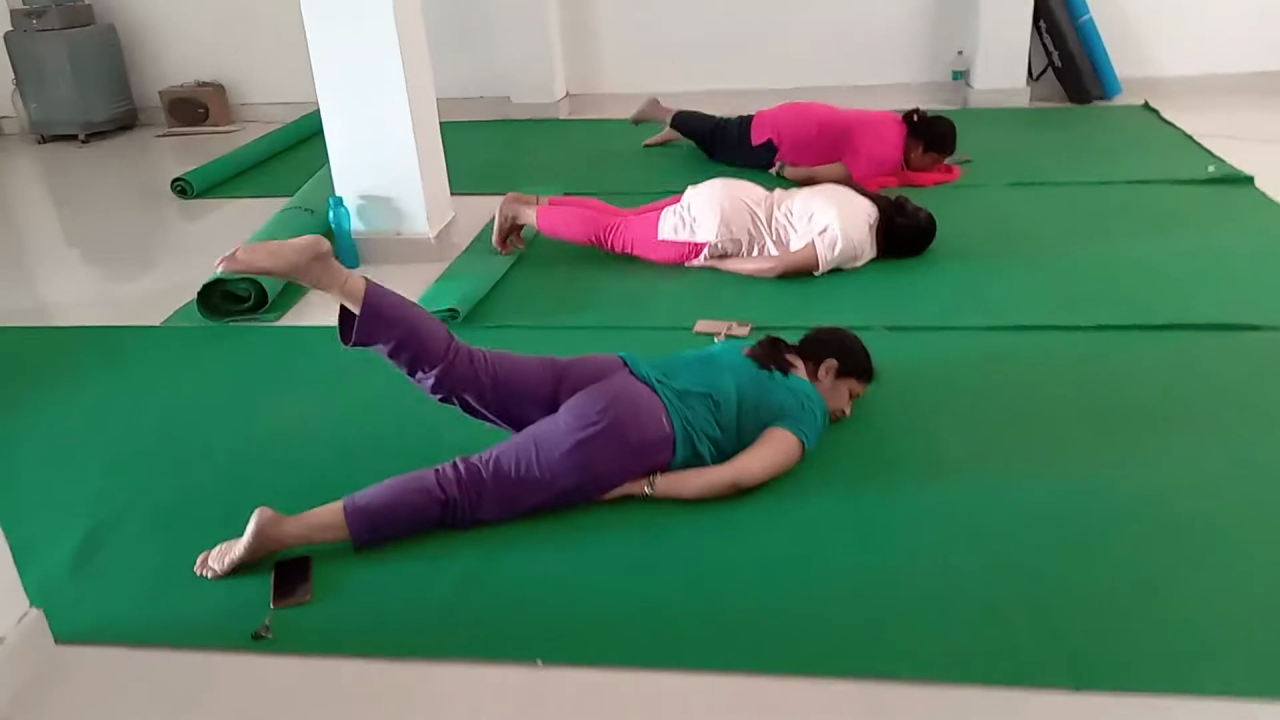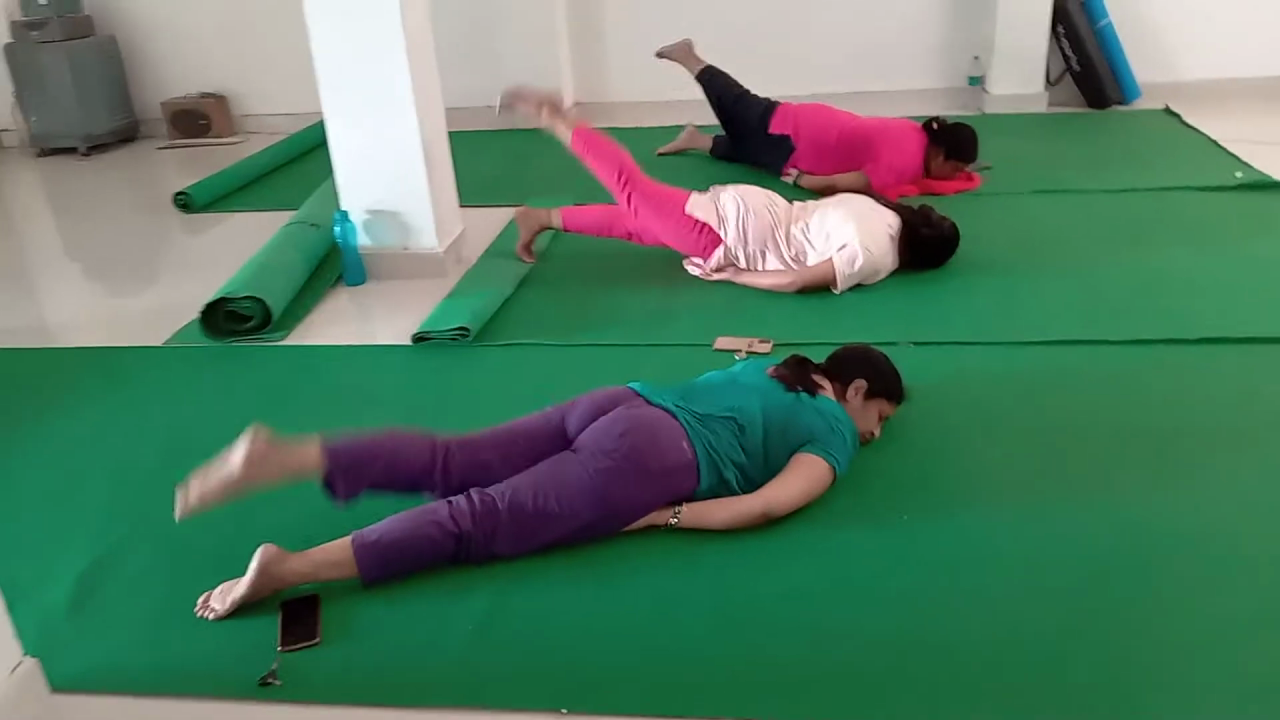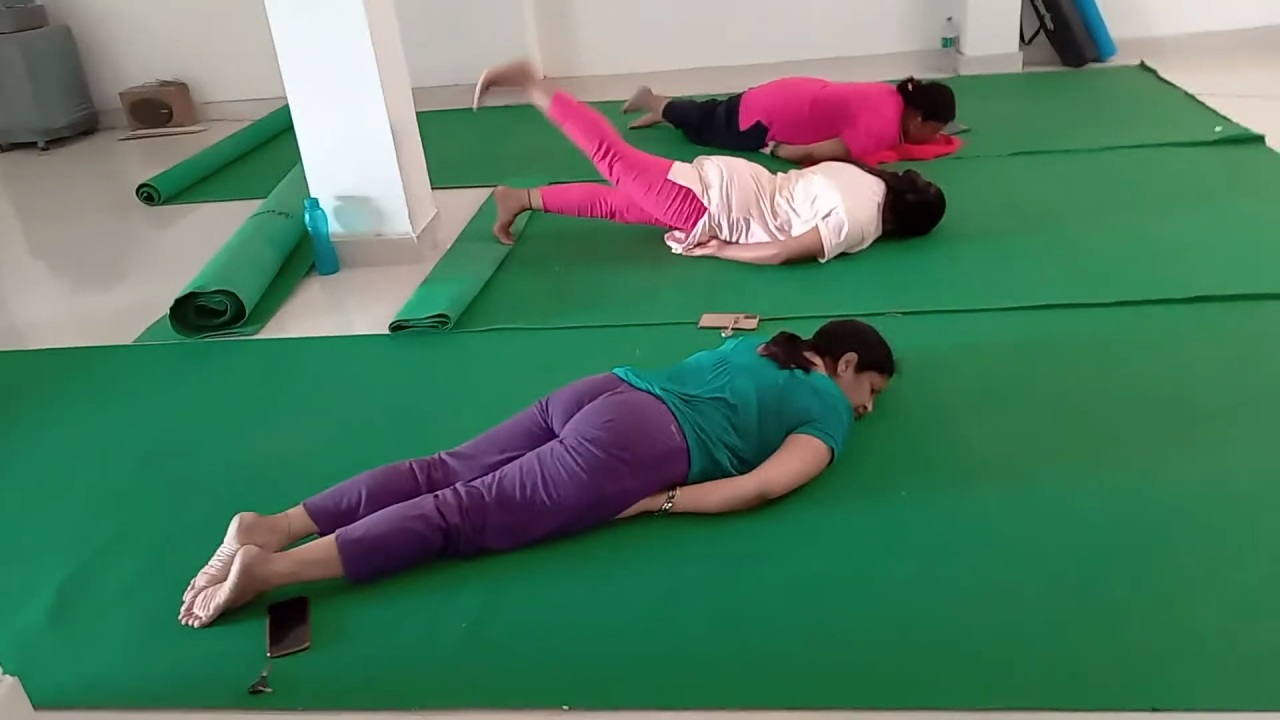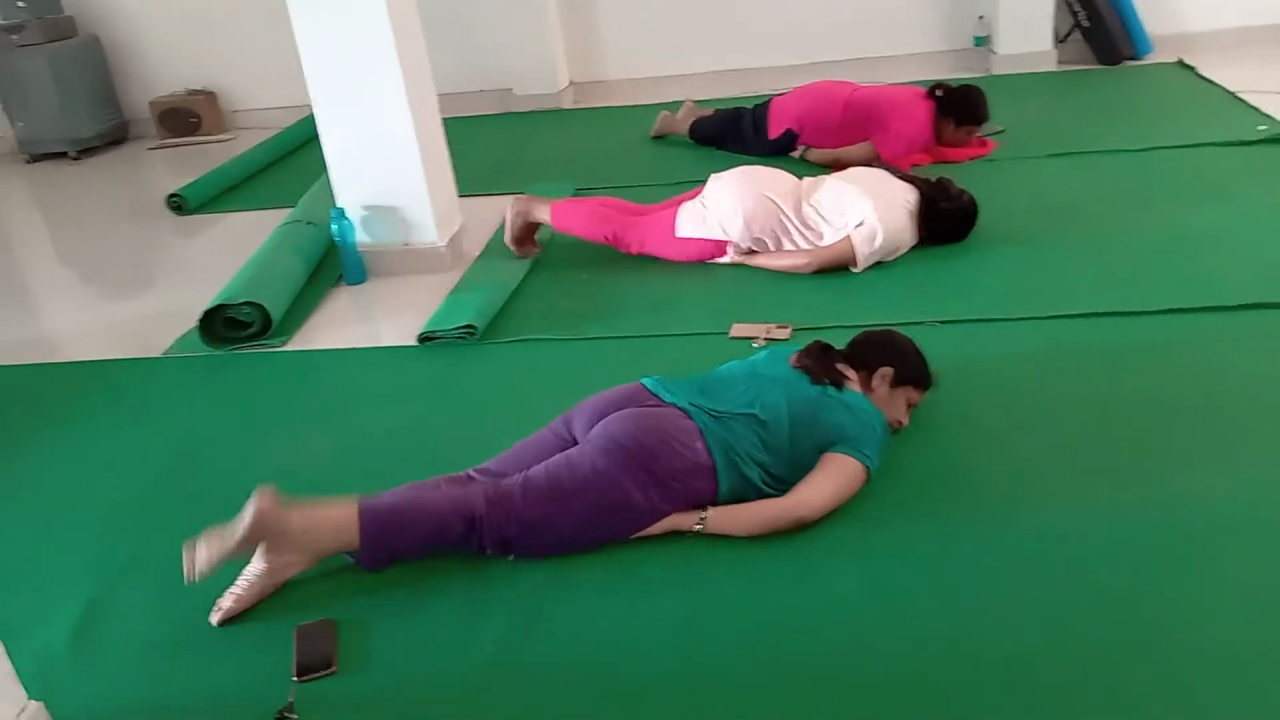
dt=0.4s
person 1, frame 1
left shoulder: (750, 349)
right shoulder: (804, 413)
right elbow: (741, 474)
right wrist: (643, 486)
left hip: (604, 375)
right hip: (626, 430)
left knee: (452, 370)
right knee: (464, 488)
left ankle: (326, 268)
right ankle: (283, 531)
person 1, frame 2
left shoulder: (779, 369)
right shoulder: (833, 434)
right elbow: (766, 505)
right wrist: (668, 515)
left hip: (621, 404)
right hip: (650, 459)
left knee: (446, 465)
right knee: (478, 521)
left ankle: (279, 454)
right ankle: (288, 567)
person 1, frame 3
left shoulder: (766, 345)
right shoulder: (828, 411)
right elbow: (763, 485)
right wrist: (662, 502)
left hip: (599, 391)
right hip: (634, 444)
left knee: (441, 474)
right knee: (465, 515)
left ankle: (271, 526)
right ankle: (270, 567)
person 1, frame 4
left shoulder: (795, 358)
right shoulder: (862, 430)
right elbow: (796, 510)
right wrist: (689, 519)
left hip: (624, 402)
right hip: (658, 456)
left knee: (470, 486)
right knee: (487, 515)
left ankle: (290, 544)
right ankle: (288, 522)
person 2, frame 1
left shoulder: (858, 199)
right shoulder: (854, 242)
right elbow: (778, 267)
right wrist: (717, 264)
left hip: (729, 196)
right hip: (714, 227)
left knee: (620, 217)
right knee: (614, 233)
left ankle: (530, 201)
right ankle: (520, 213)
person 2, frame 2
left shoulder: (879, 209)
right shoulder: (874, 257)
right elbow: (798, 282)
right wrist: (733, 276)
left hip: (754, 207)
right hip: (736, 230)
left knee: (632, 224)
right knee: (633, 193)
left ankle: (544, 219)
right ankle: (553, 115)
person 2, frame 3
left shoulder: (865, 176)
right shoulder: (858, 224)
right elbow: (782, 254)
right wrist: (718, 250)
left hip: (736, 181)
right hip: (715, 202)
left knee: (611, 201)
right knee: (612, 157)
left ankle: (522, 198)
right ankle: (530, 84)
person 2, frame 4
left shoulder: (894, 180)
right shoulder: (892, 232)
right elbow: (813, 261)
right wrist: (749, 259)
left hip: (760, 185)
right hip: (742, 224)
left knee: (641, 215)
right knee: (630, 233)
left ankle: (541, 210)
right ankle: (533, 210)
person 3, frame 1
left shoulder: (900, 125)
right shoulder: (885, 156)
right elbow: (816, 176)
right wrist: (782, 171)
left hip: (802, 121)
right hip: (778, 136)
right knee: (718, 136)
left ankle: (676, 129)
right ankle: (660, 112)
person 3, frame 2
left shoulder: (919, 134)
right shoulder: (904, 166)
right elbow: (834, 185)
right wrist: (797, 179)
left hip: (813, 126)
right hip: (790, 135)
left knee: (744, 147)
right knee: (736, 105)
left ankle: (697, 140)
right ankle: (688, 58)
person 3, frame 3
left shoulder: (897, 96)
right shoulder: (882, 130)
right elbow: (814, 154)
right wrist: (774, 150)
left hip: (794, 96)
right hip: (768, 116)
left knee: (713, 119)
right knee: (707, 124)
left ankle: (662, 110)
right ankle: (651, 102)
person 3, frame 4
left shoulder: (928, 99)
right shoulder: (914, 133)
right elbow: (842, 158)
right wrist: (803, 154)
left hip: (823, 99)
right hip: (797, 122)
left knee: (743, 124)
right knee: (736, 133)
left ankle: (695, 112)
right ankle: (676, 124)
